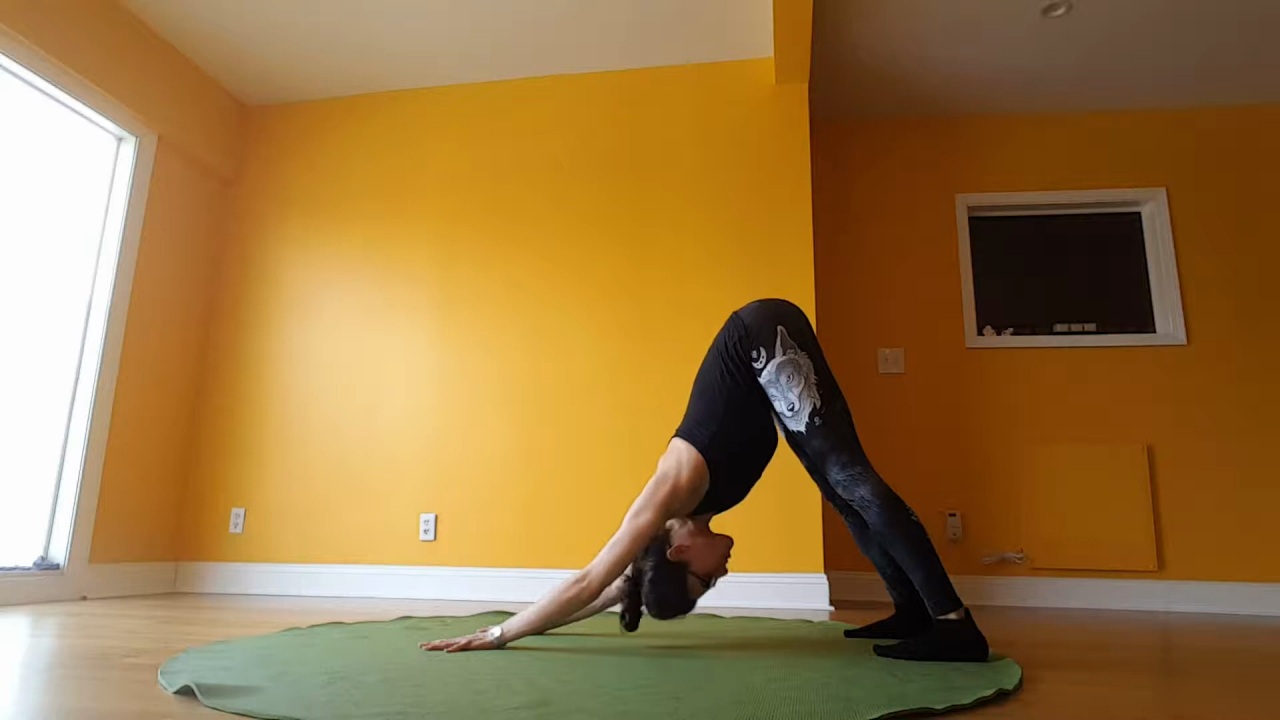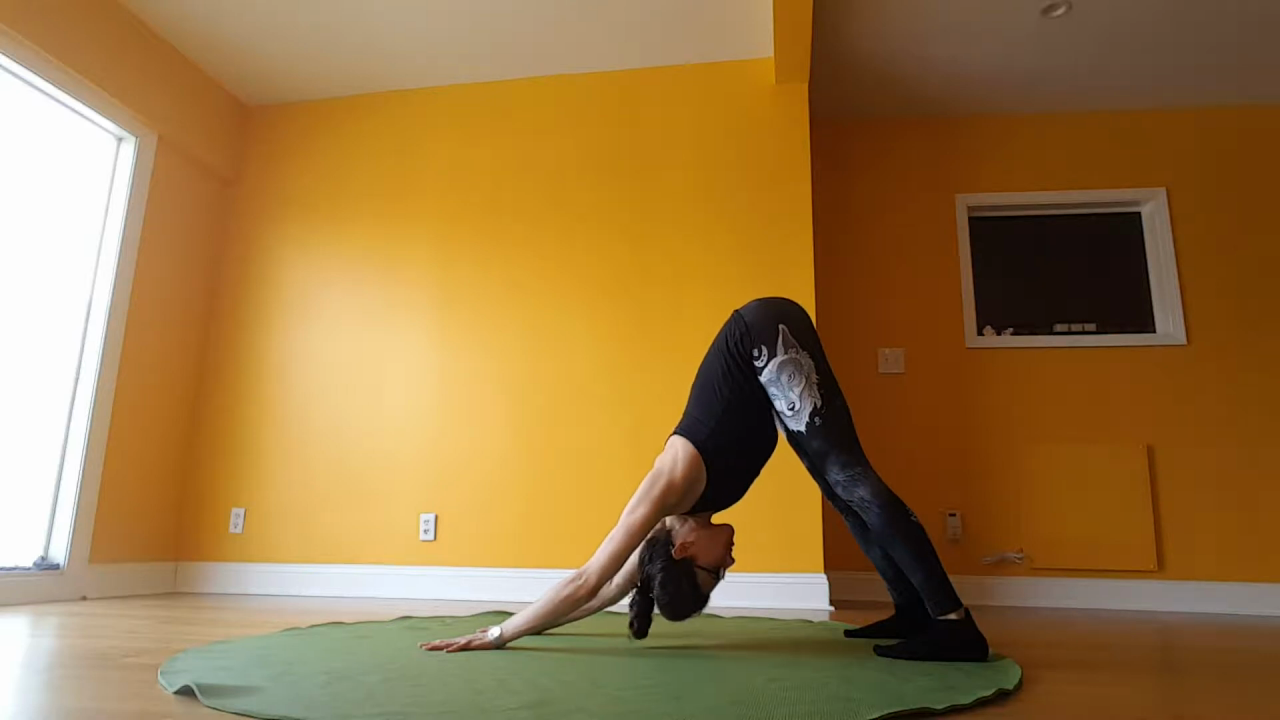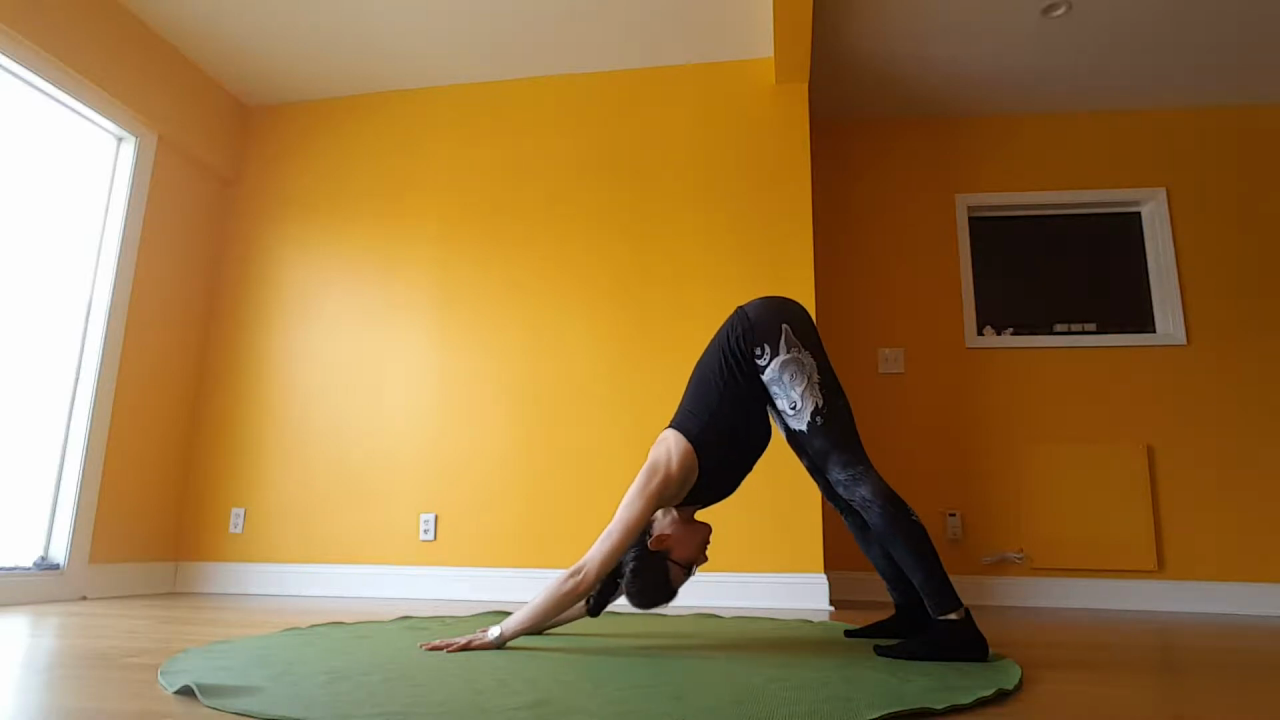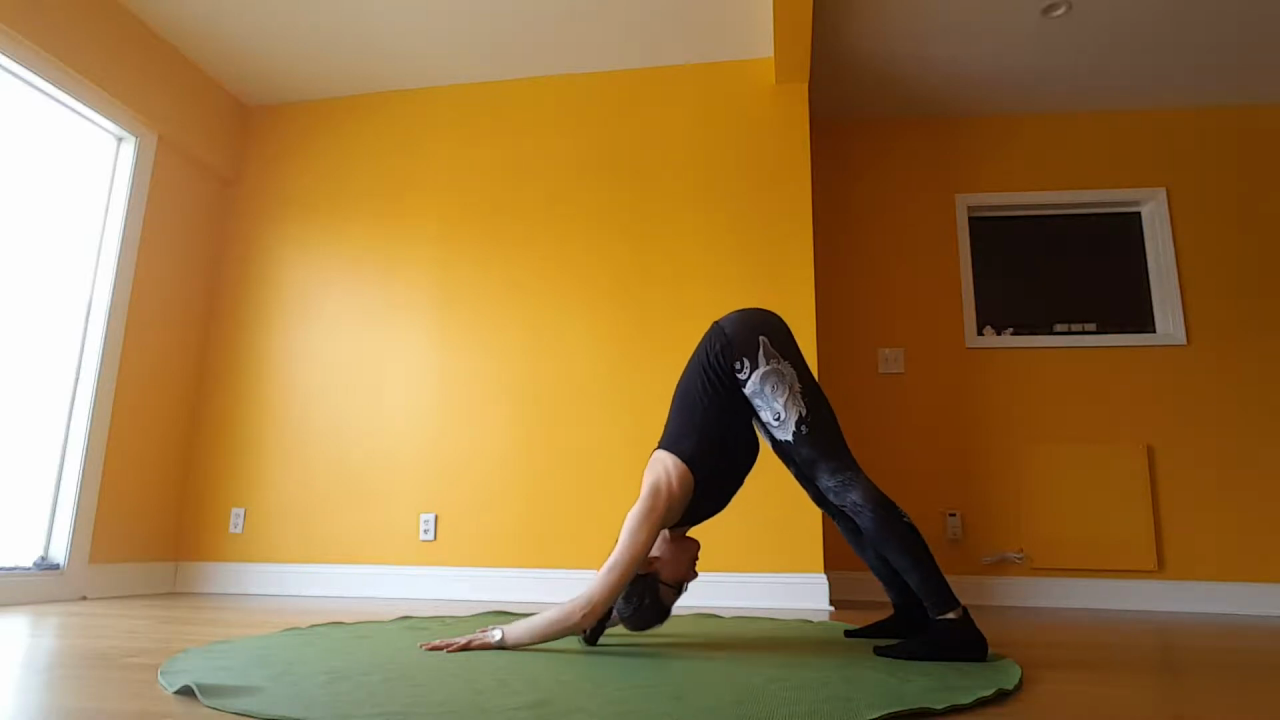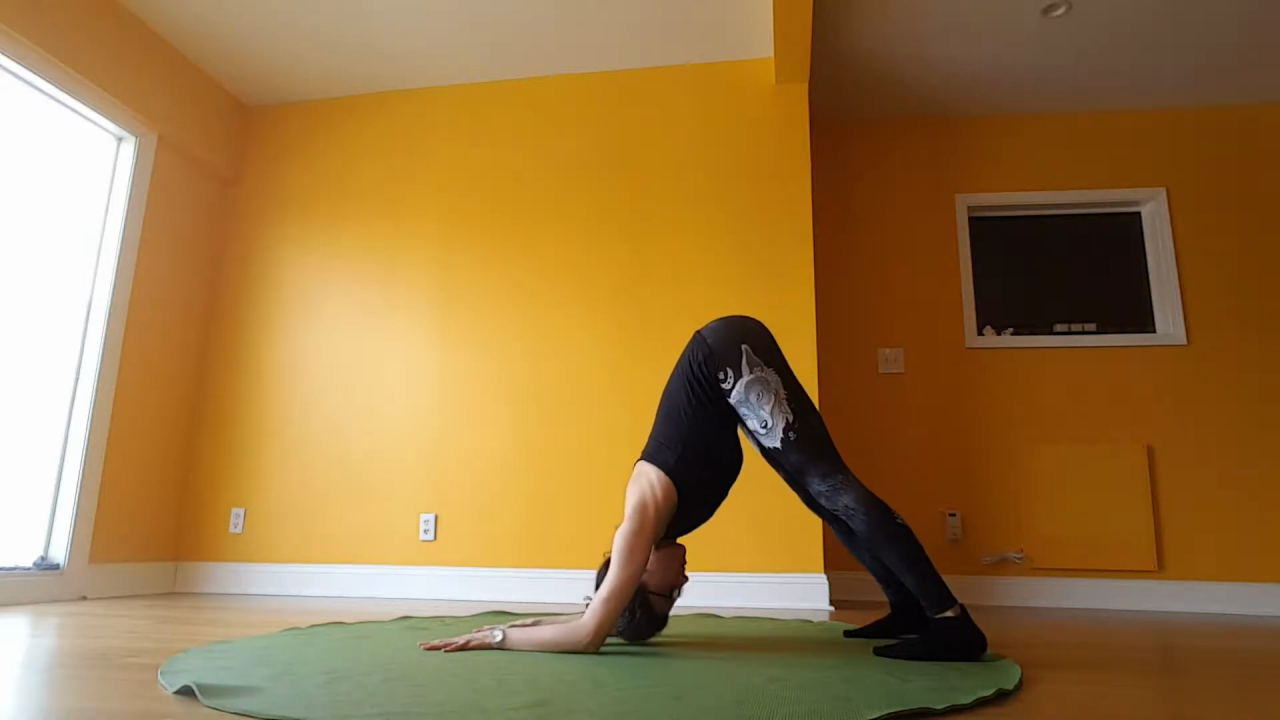
dt=0.4s
person 1, frame 1
left shoulder: (673, 494)
left elbow: (587, 584)
right elbow: (597, 588)
right wrist: (521, 626)
left hip: (765, 336)
right hip: (764, 347)
left knee: (849, 479)
right knee: (843, 486)
left ankle: (952, 621)
right ankle: (915, 609)
person 1, frame 2
left shoulder: (672, 486)
left elbow: (585, 584)
right elbow: (601, 588)
right wrist: (522, 626)
left hip: (765, 333)
right hip: (765, 344)
left knee: (847, 480)
right knee: (844, 486)
left ankle: (952, 622)
right ankle: (915, 609)
person 1, frame 3
left shoulder: (664, 480)
right shoulder: (670, 484)
left elbow: (583, 577)
right elbow: (593, 583)
left wrist: (497, 635)
right wrist: (526, 623)
left hip: (767, 335)
right hip: (766, 348)
left knee: (849, 479)
right knee: (841, 486)
left ankle: (952, 622)
right ankle: (915, 609)
person 1, frame 4
left shoulder: (660, 502)
right shoulder: (665, 504)
left elbow: (588, 609)
right elbow: (595, 608)
left wrist: (498, 637)
right wrist: (513, 628)
left hip: (747, 347)
right hip: (747, 358)
left knee: (838, 484)
right knee: (833, 490)
left ankle: (950, 621)
right ankle: (914, 609)
person 1, frame 5
left shoulder: (643, 520)
right shoulder: (648, 522)
left elbow: (589, 635)
right elbow: (596, 616)
left wrist: (498, 636)
right wrist: (527, 624)
left hip: (730, 355)
right hip: (731, 361)
left knee: (829, 488)
right knee: (825, 493)
left ankle: (948, 619)
right ankle: (910, 606)
